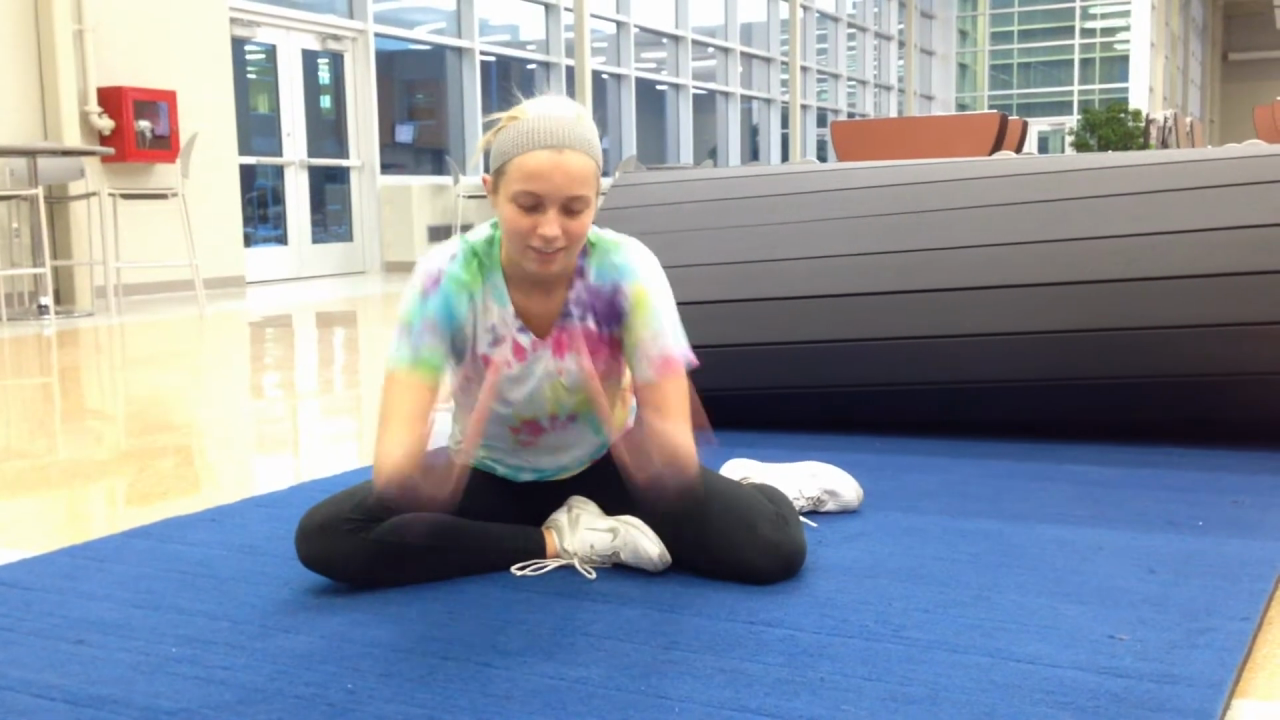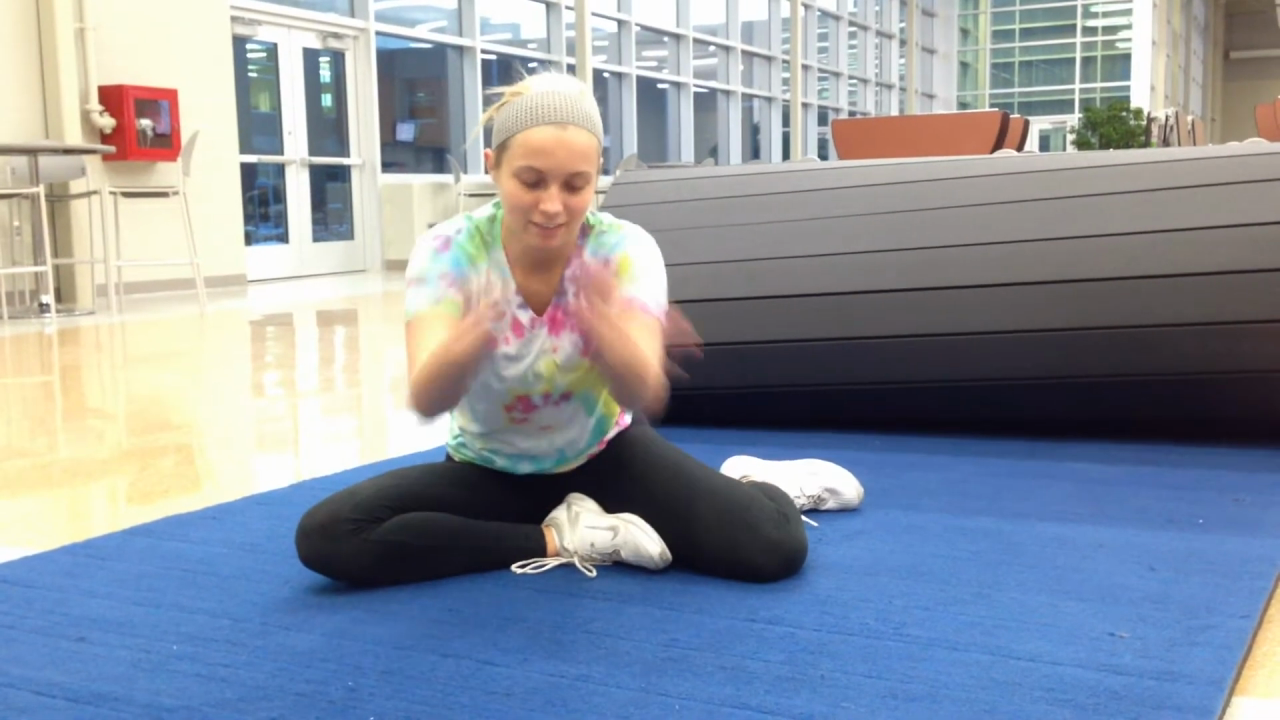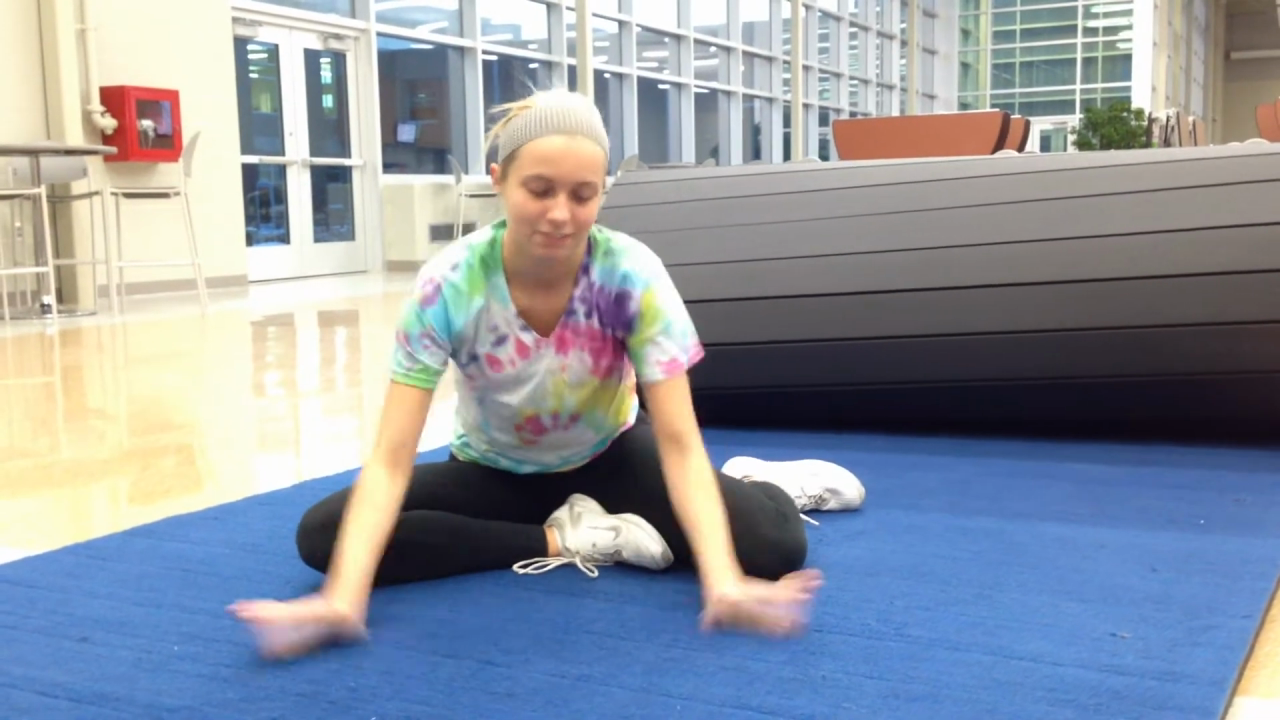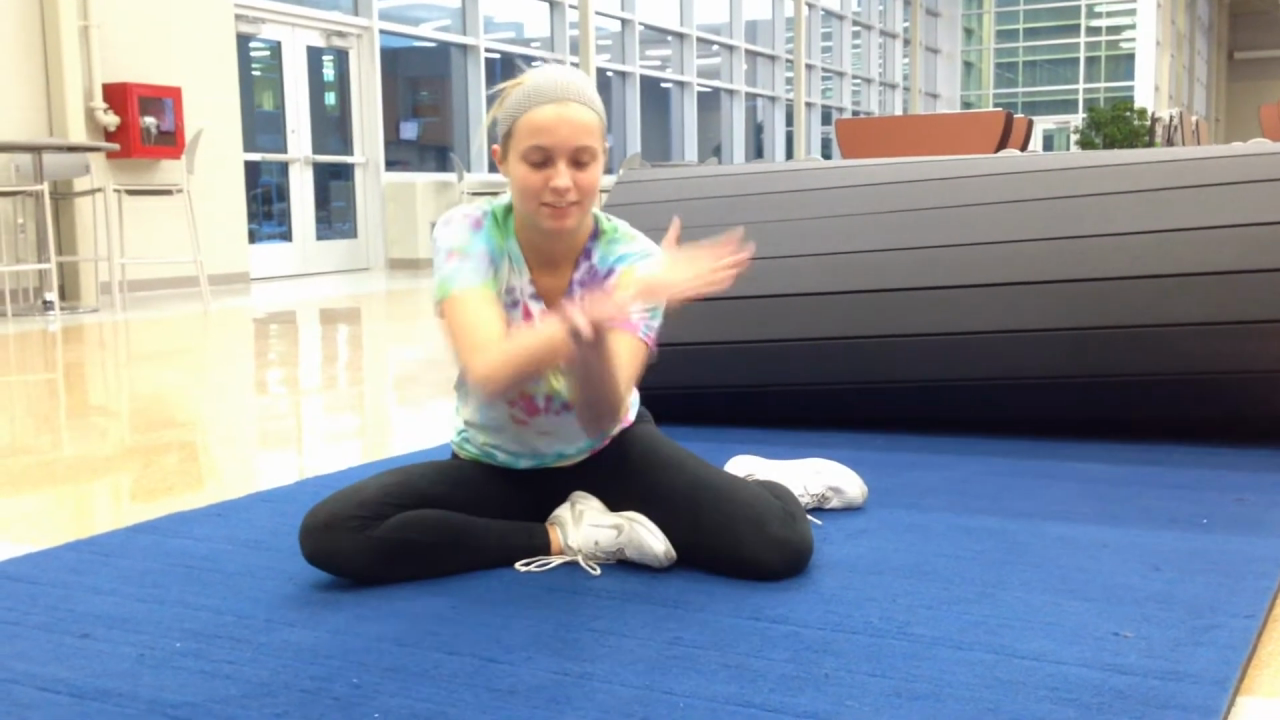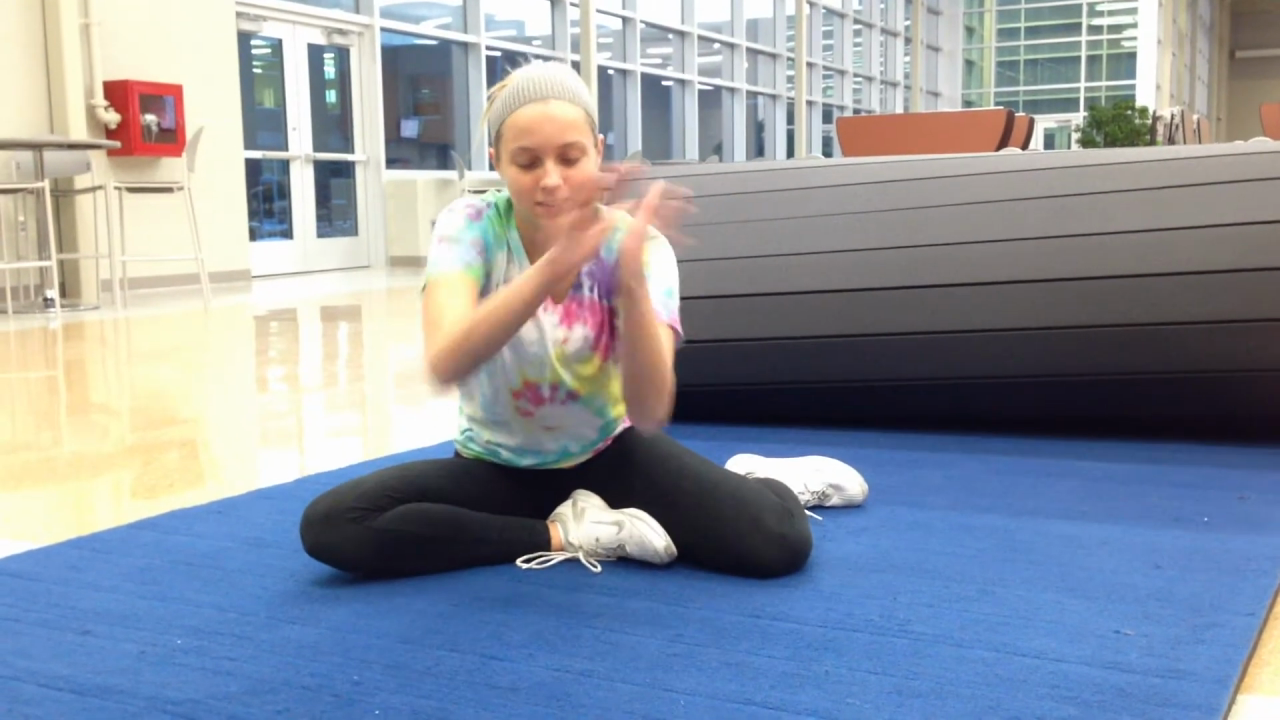
dt=0.3s
person 1, frame 1
left shoulder: (630, 272)
right shoulder: (447, 279)
left elbow: (675, 445)
right elbow: (394, 459)
left wrist: (657, 456)
right wrist: (435, 470)
left hip: (605, 465)
right hip: (490, 478)
left knee: (774, 546)
right knee: (325, 538)
right ankle: (565, 541)
person 1, frame 2
left shoulder: (624, 247)
right shoulder: (447, 251)
left elbow: (647, 395)
right elbow: (423, 397)
left wrist: (604, 325)
right wrist: (479, 325)
left hip: (606, 456)
right hip: (487, 470)
left knee: (776, 544)
right knee: (325, 537)
right ankle: (564, 538)
person 1, frame 3
left shoulder: (632, 274)
right shoulder: (448, 284)
left elbow: (680, 444)
right elbow: (390, 461)
left wrist: (723, 579)
right wrist: (342, 599)
left hip: (610, 459)
right hip: (490, 474)
left knee: (773, 544)
right knee: (320, 535)
right ankle: (566, 539)
person 1, frame 4
left shoulder: (633, 257)
right shoulder: (467, 235)
left elbow: (601, 415)
right elbow: (489, 375)
left wrist: (594, 331)
right wrist: (598, 306)
left hip: (610, 455)
right hip: (493, 467)
left knee: (781, 542)
right knee: (330, 535)
right ankle: (567, 537)
person 1, frame 5
left shoulder: (639, 247)
right shoulder: (467, 228)
left elbow: (649, 413)
right elbow: (444, 364)
left wrist: (633, 284)
right wrist: (553, 268)
left hip: (611, 453)
right hip: (495, 465)
left knee: (780, 539)
right knee: (329, 526)
left ankle: (760, 478)
right ankle: (569, 535)
